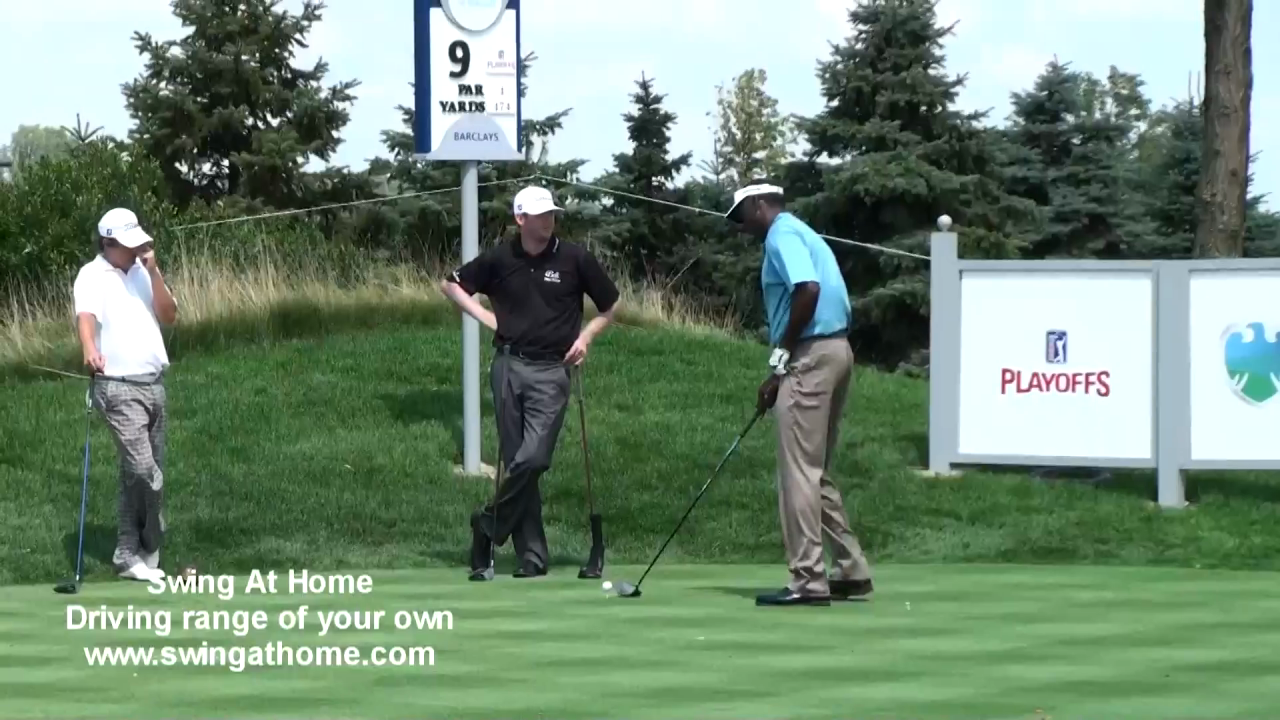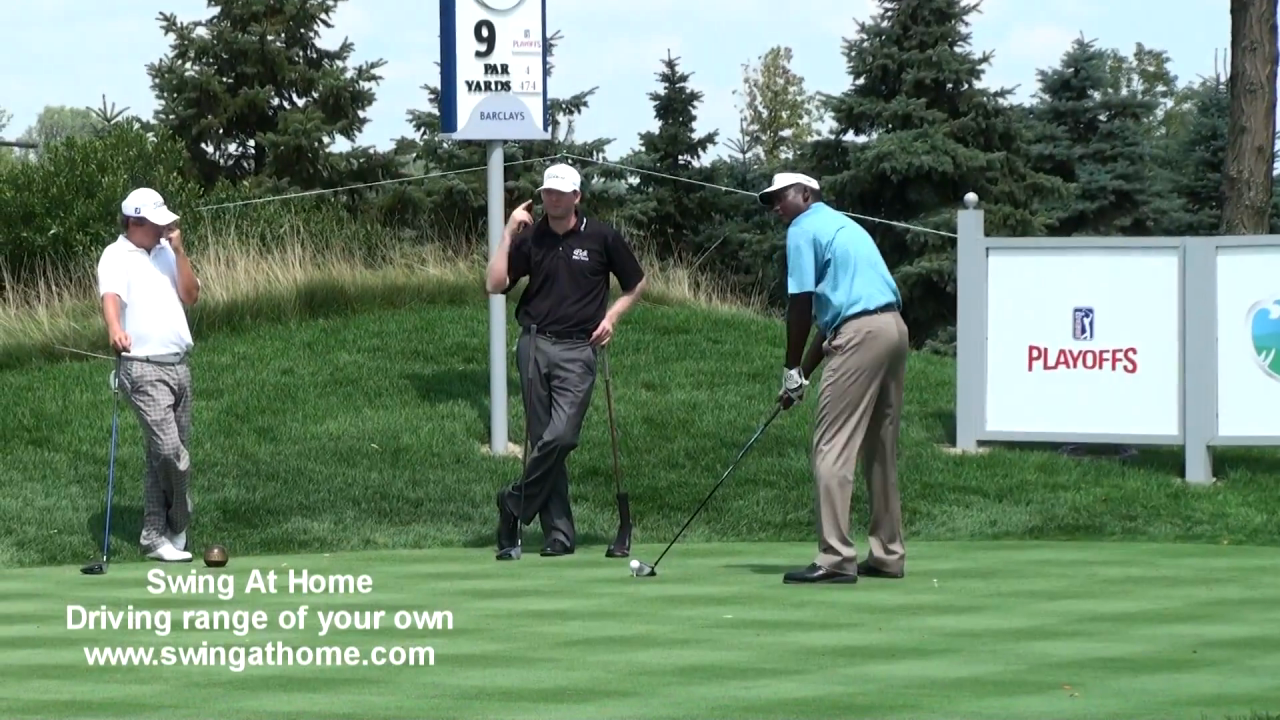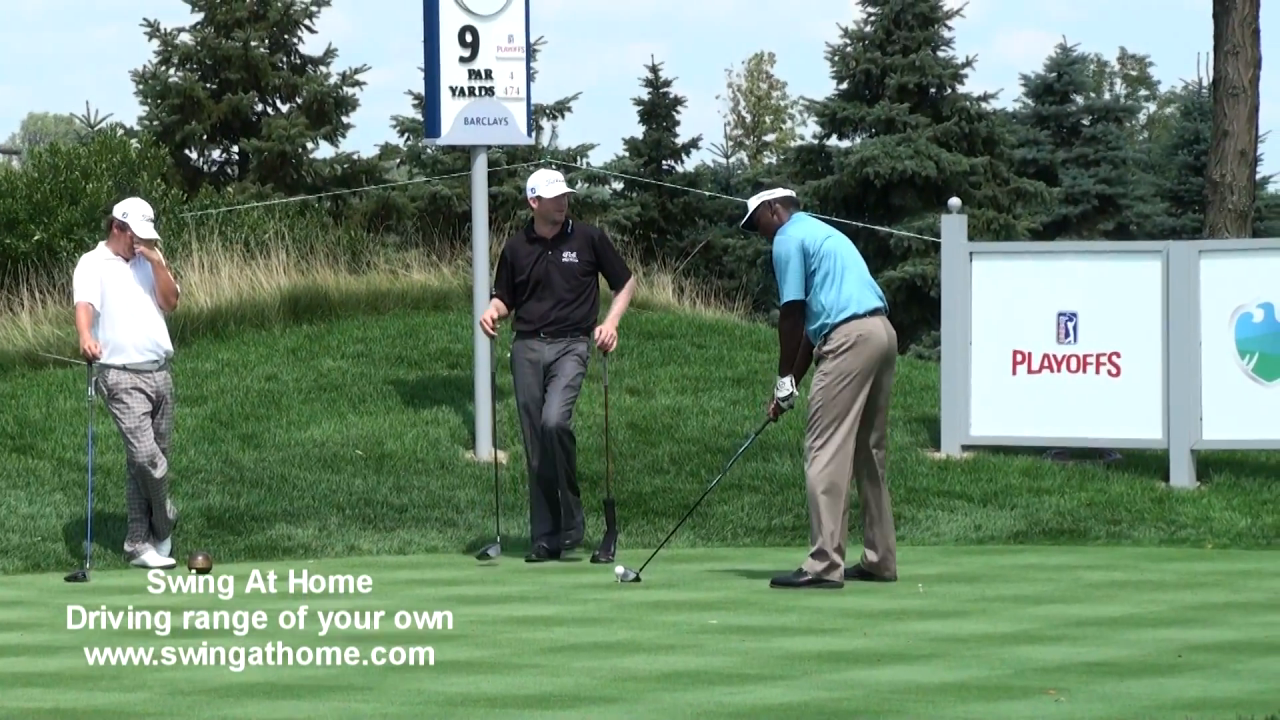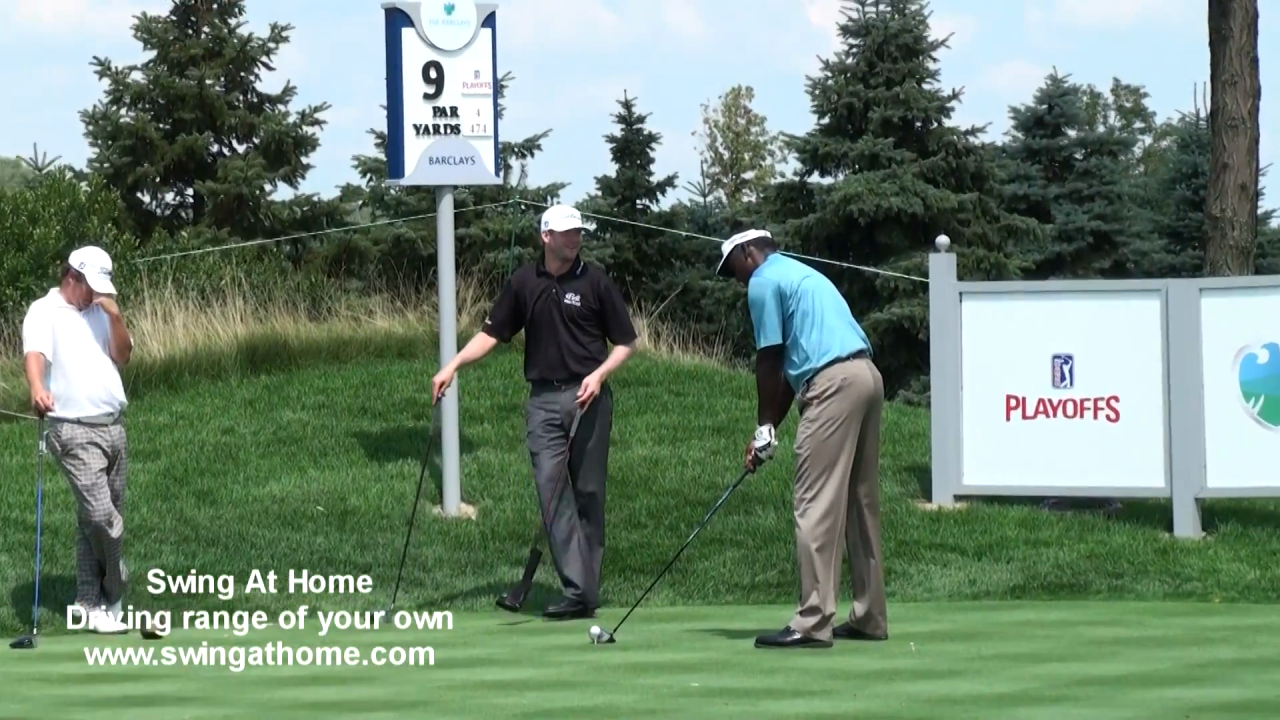
dt=1s
person 1, frame 1
right shoulder: (798, 234)
left elbow: (808, 290)
left wrist: (782, 351)
right wrist: (777, 375)
left hip: (812, 357)
right hip: (832, 350)
left knee: (798, 471)
right knee: (812, 471)
person 1, frame 2
right shoulder: (841, 225)
left elbow: (801, 306)
left wrist: (792, 370)
right wrist: (805, 372)
left hip: (862, 333)
right hip: (892, 327)
left knee: (833, 449)
right knee: (880, 448)
person 1, frame 3
right shoulder: (822, 233)
left elbow: (793, 314)
left wrist: (785, 379)
right wrist: (794, 379)
left hip: (851, 338)
right hip: (879, 332)
left knee: (826, 453)
right knee: (867, 452)
person 1, frame 4
left shoulder: (764, 281)
right shoulder: (799, 274)
left elbow: (770, 361)
left wrist: (764, 427)
right wrist: (771, 426)
left hip: (835, 383)
right hip: (865, 375)
left knee: (816, 504)
right knee: (858, 501)
right ankle: (869, 617)
person 2, frame 1
left shoulder: (575, 258)
right shoulder: (498, 258)
left elbow: (610, 304)
right elbow: (451, 284)
left wrist: (585, 336)
right wrist: (484, 315)
left hip: (551, 370)
right hip: (508, 366)
left knee: (533, 458)
right knee: (515, 461)
left ankle: (488, 525)
right ankle: (531, 554)
person 2, frame 2
left shoulder: (602, 236)
right shoulder: (529, 239)
left elbow: (636, 282)
right elbow: (494, 285)
left wrist: (612, 316)
right wrist: (508, 232)
left hip: (577, 349)
right hip: (534, 345)
left knee: (561, 436)
right knee: (542, 439)
left ankle: (515, 502)
right ankle: (559, 533)
person 2, frame 3
left shoulder: (589, 237)
right shoulder: (515, 247)
left elbow: (625, 282)
right elbow: (503, 297)
left wrist: (611, 321)
right wrist: (492, 310)
left hip: (570, 345)
right hip: (527, 347)
left knee: (555, 421)
right knee: (535, 444)
left ankle: (570, 508)
right ankle: (545, 537)
person 2, frame 4
left shoulder: (596, 282)
right shoulder: (522, 281)
left elbow: (626, 342)
right elbow: (491, 333)
left wrist: (599, 374)
right wrist: (452, 366)
left hip: (587, 398)
right hip: (544, 398)
left knee: (588, 492)
right knee: (550, 483)
left ankle: (585, 590)
right ankle: (579, 588)
person 3, frame 1
left shoulder: (143, 270)
right shoulder: (92, 276)
left elbow: (168, 316)
right elbow: (85, 314)
left wrist: (153, 272)
right wrist: (89, 349)
left hip: (153, 383)
right hip: (118, 387)
left knee: (139, 472)
right knee: (143, 470)
left ankle: (130, 554)
right ankle: (147, 550)
person 3, frame 2
left shoulder: (166, 251)
right shoulder: (116, 256)
left elbow: (190, 296)
right elbow: (110, 295)
left wrist: (179, 251)
right wrist: (115, 328)
left hip: (178, 364)
right hip: (143, 368)
left knee: (164, 453)
right knee: (169, 450)
left ankle: (157, 535)
right ankle: (176, 527)
person 3, frame 3
left shoulder: (150, 259)
right shoulder: (93, 264)
left elbow: (170, 302)
right elbow: (84, 304)
left wrist: (156, 262)
right wrist: (85, 336)
left hip: (159, 371)
right hip: (122, 376)
left knee: (153, 457)
right knee: (145, 456)
left ankle: (140, 542)
right ankle: (164, 527)
person 3, frame 4
left shoulder: (101, 310)
right shoulder: (44, 311)
left elbow: (122, 357)
right elbow: (35, 355)
left wrist: (116, 317)
right wrist: (38, 388)
left hip: (113, 426)
right hip: (75, 430)
left knee: (100, 518)
right knee: (100, 516)
left ankle: (90, 605)
right ankle: (114, 596)
